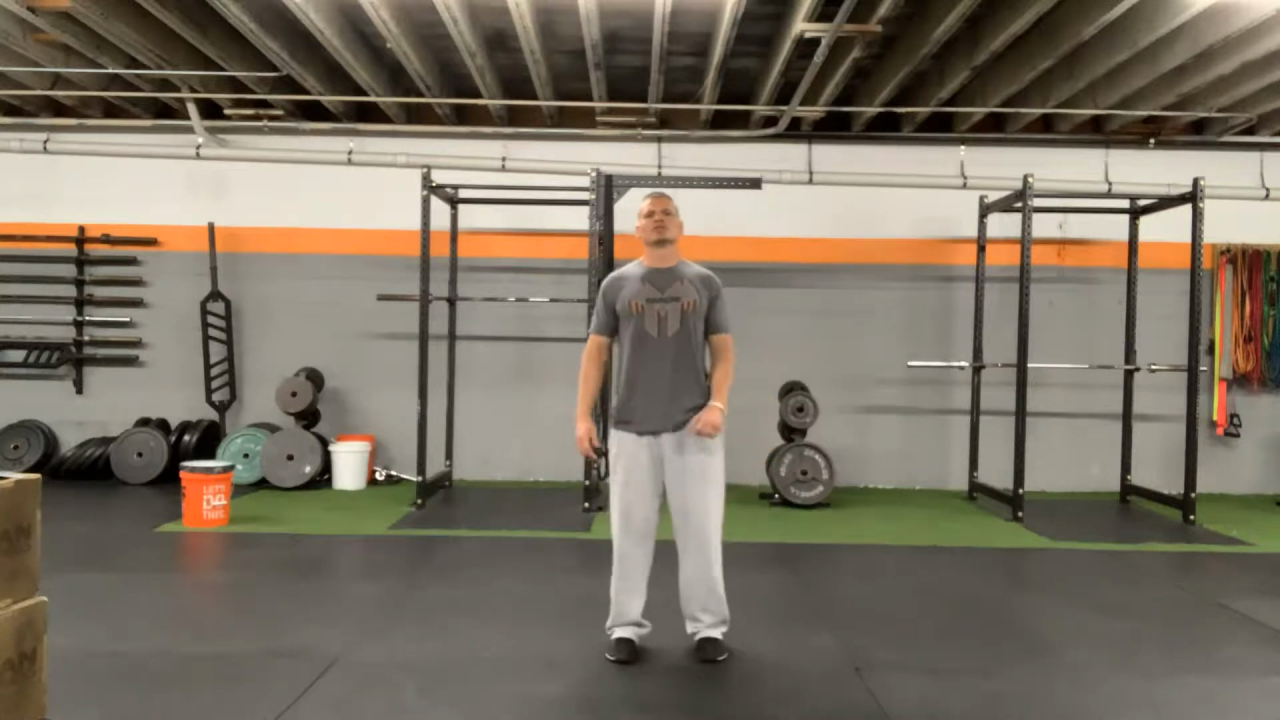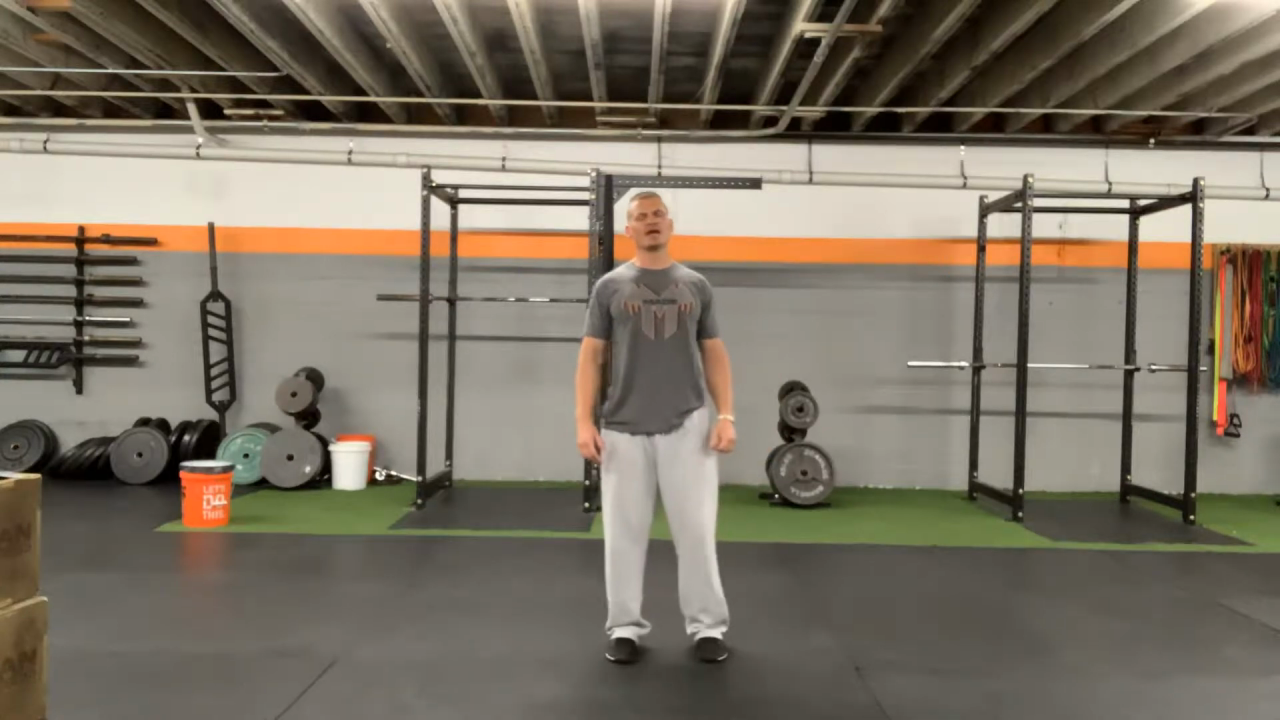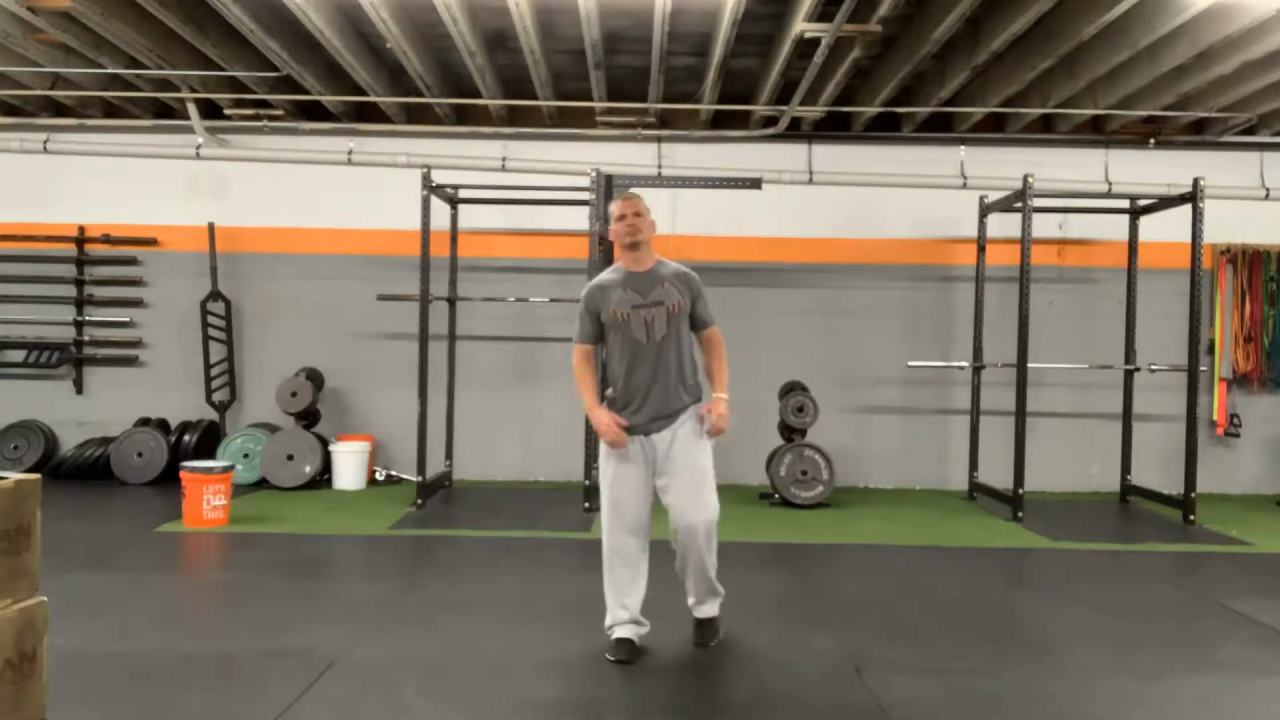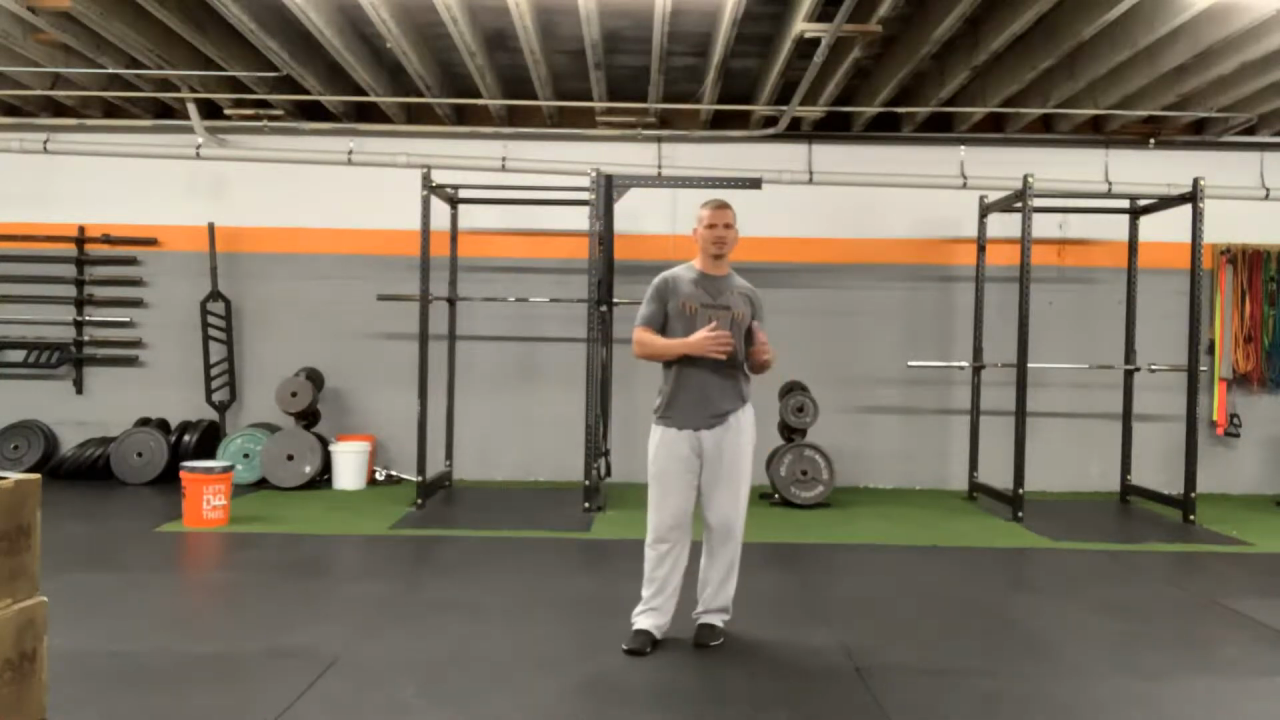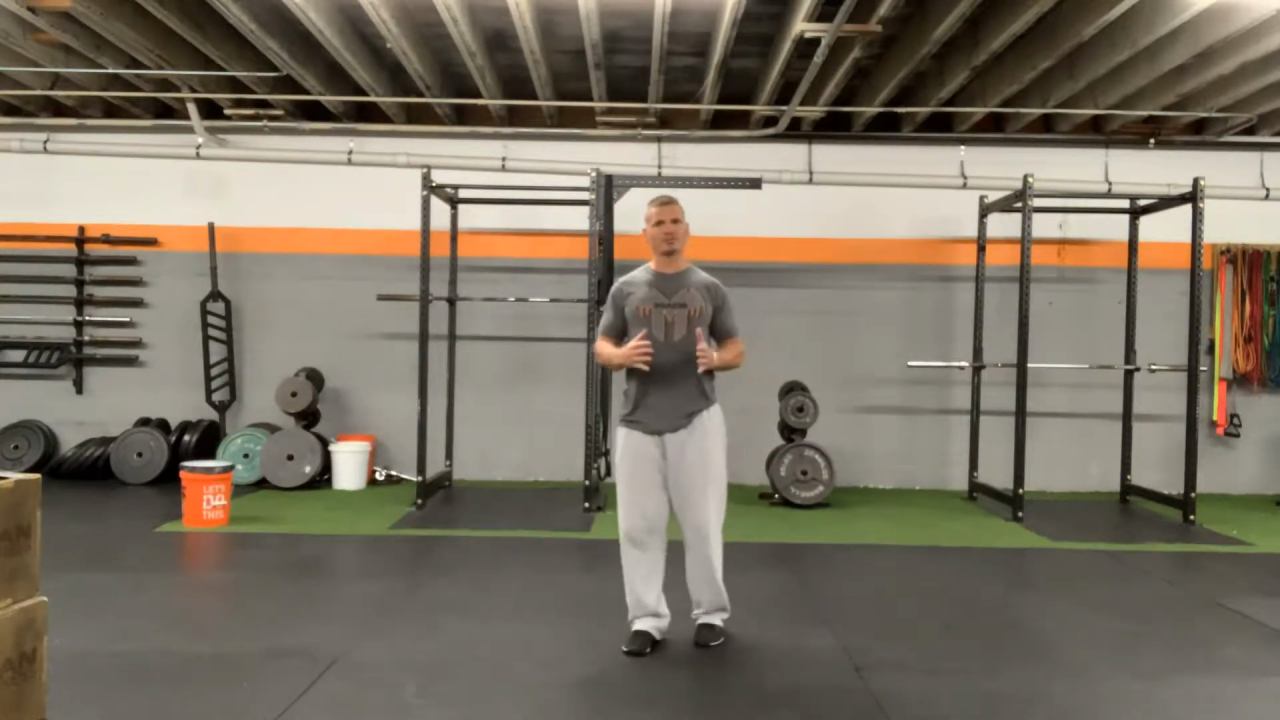
dt=1s
person 1, frame 1
left shoulder: (705, 282)
right shoulder: (617, 284)
left elbow: (722, 351)
right elbow: (596, 352)
left wrist: (717, 404)
right wrist: (583, 416)
left hip: (692, 425)
right hip: (631, 428)
left knee: (700, 531)
right knee: (630, 532)
left ankle: (708, 626)
right ankle: (625, 627)
person 1, frame 2
left shoulder: (696, 285)
right shoulder: (610, 286)
left elbow: (714, 354)
right elbow: (591, 356)
left wrist: (725, 415)
right wrist: (584, 420)
left hip: (688, 425)
right hip: (623, 429)
left knee: (696, 530)
right knee: (625, 531)
left ankle: (707, 626)
right ankle: (625, 626)
person 1, frame 3
left shoulder: (684, 280)
right shoulder: (598, 291)
left elbow: (712, 341)
right elbow: (583, 357)
left wrist: (720, 395)
right wrist: (596, 412)
left hip: (684, 420)
right hip: (624, 428)
left knee: (695, 520)
right knee: (623, 528)
left ankle: (705, 606)
right ankle: (624, 625)
person 1, frame 4
left shoulder: (747, 294)
right shoulder: (667, 284)
left elbow: (755, 359)
right elbow: (640, 343)
left wrist: (764, 356)
right wrist: (689, 344)
left hip: (731, 421)
right hip: (674, 423)
left knee: (724, 523)
right knee: (666, 525)
left ankle: (712, 614)
right ankle: (650, 619)
person 1, frame 5
left shoulder: (710, 288)
right shoulder: (626, 288)
left elbow: (736, 351)
right elbow: (601, 348)
left wrist: (713, 358)
right wrist: (624, 355)
left hip: (698, 421)
right hip: (639, 424)
left knee: (703, 524)
right knee: (640, 527)
left ankle: (711, 613)
right ankle: (647, 619)
